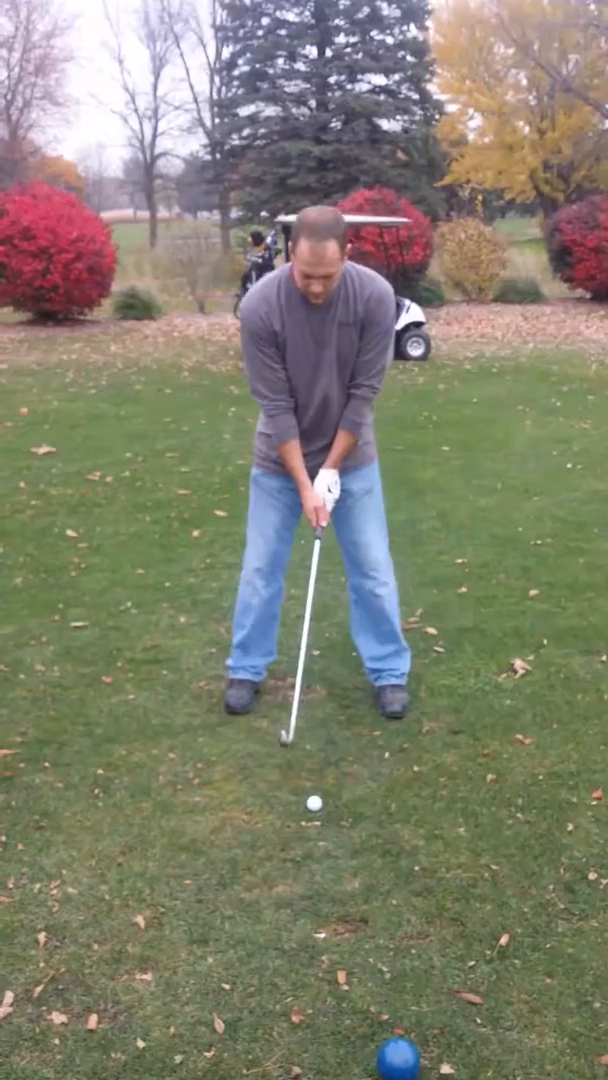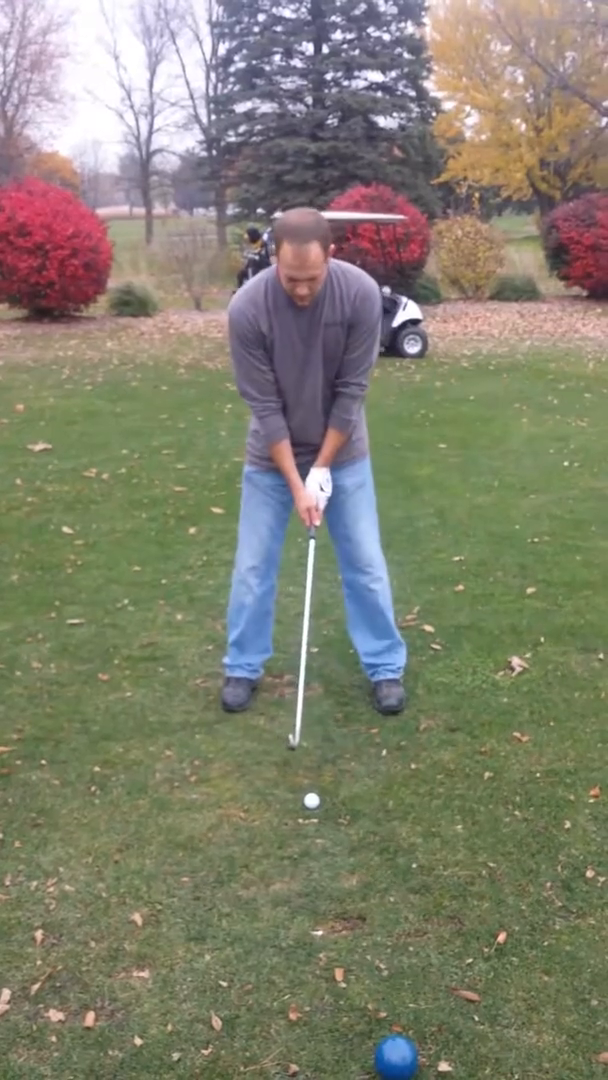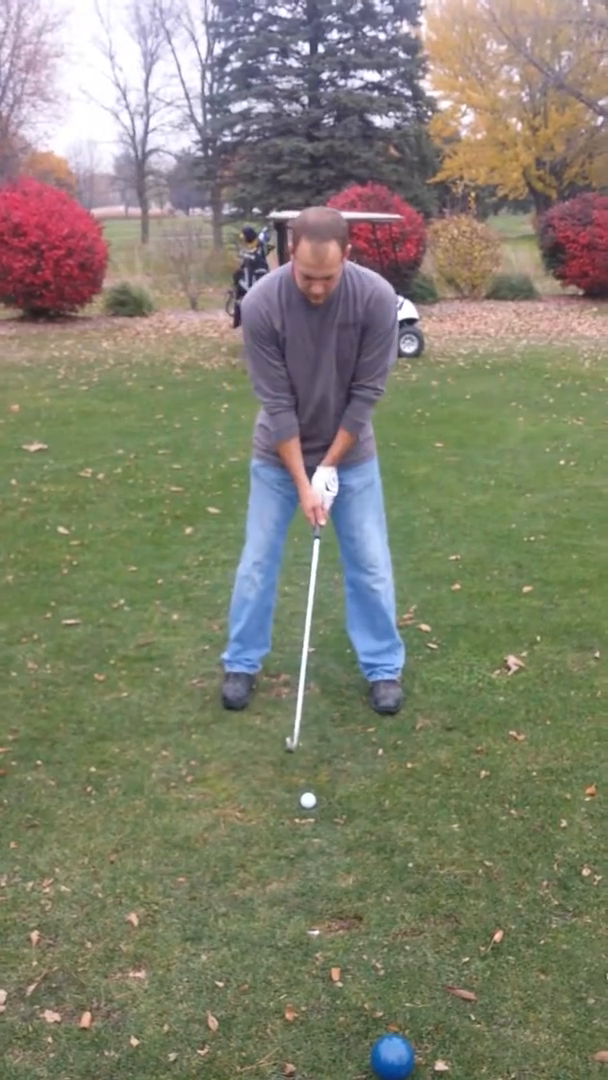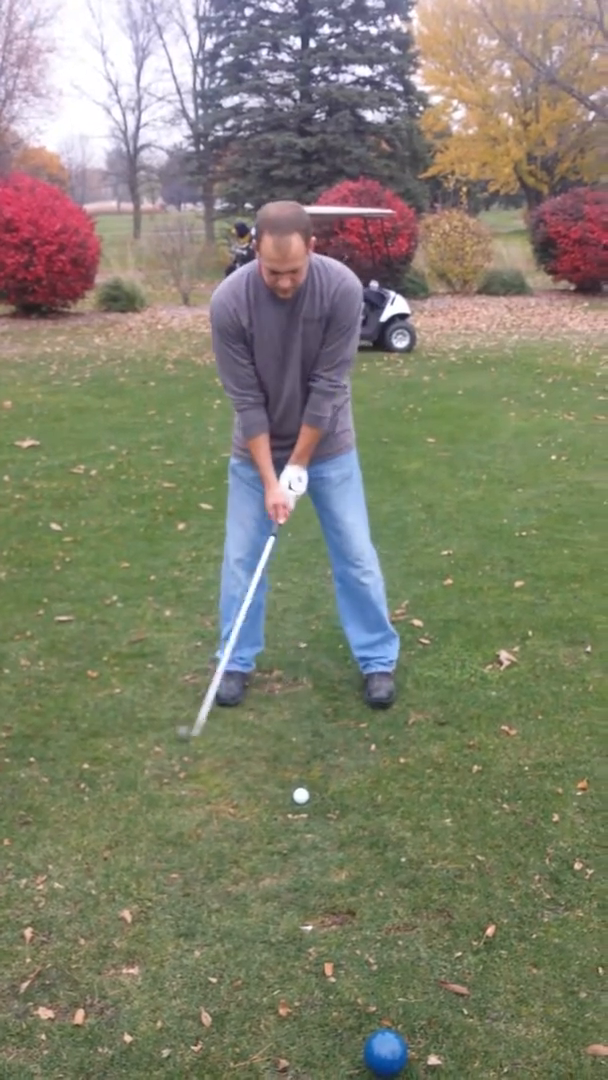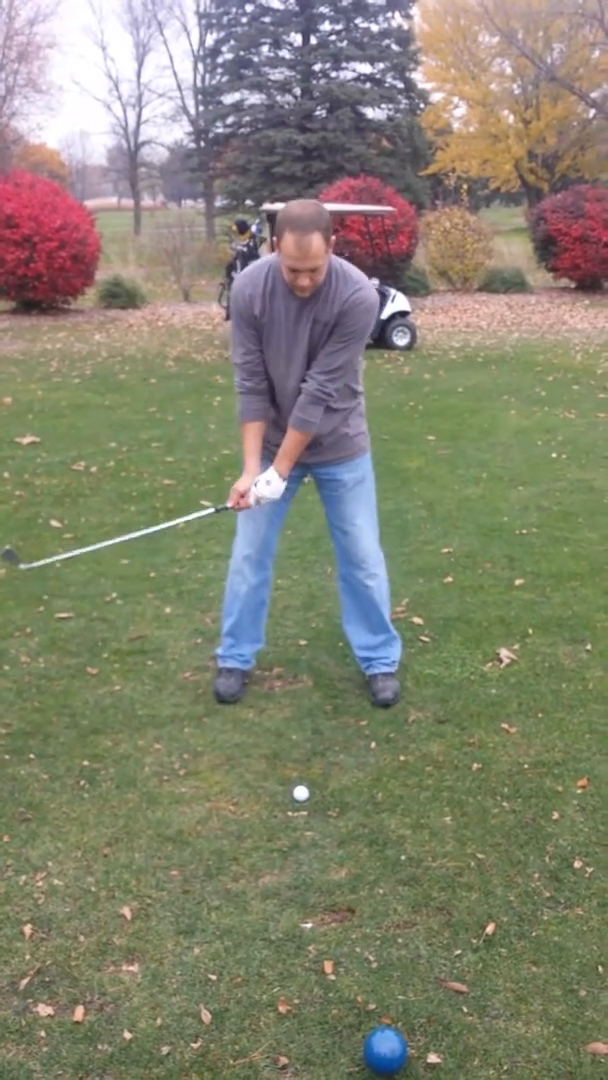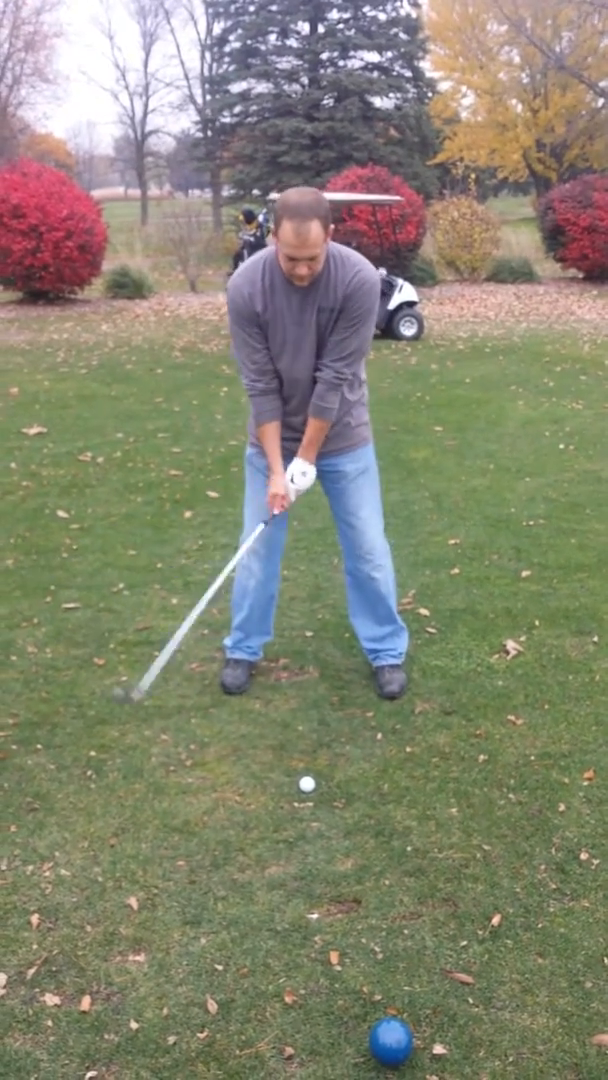
dt=0.3s
person 1, frame 1
left shoulder: (375, 296)
right shoulder: (260, 304)
left elbow: (365, 391)
right elbow: (275, 403)
left wrist: (332, 469)
right wrist: (304, 484)
left hip: (350, 453)
right hip: (280, 455)
left knee: (372, 566)
right knee: (261, 565)
left ankle: (389, 671)
right ankle: (246, 668)
person 1, frame 2
left shoulder: (362, 294)
right shoulder: (246, 308)
left elbow: (351, 390)
right elbow: (263, 404)
left wrist: (322, 467)
right wrist: (295, 484)
left hip: (342, 450)
right hip: (271, 454)
left knee: (364, 562)
right knee: (254, 564)
left ankle: (385, 666)
right ankle: (243, 667)
person 1, frame 3
left shoulder: (376, 297)
right shoulder: (260, 303)
left elbow: (367, 391)
right elbow: (275, 401)
left wrist: (330, 467)
right wrist: (303, 482)
left hip: (350, 451)
right hip: (280, 451)
left knee: (370, 561)
right knee: (259, 559)
left ankle: (382, 667)
right ankle: (242, 663)
person 1, frame 4
left shoulder: (343, 289)
right shoulder: (228, 302)
left elbow: (328, 387)
right elbow: (245, 400)
left wrist: (298, 467)
right wrist: (269, 480)
left hip: (327, 444)
right hip: (256, 447)
left knee: (354, 552)
right knee: (243, 554)
left ankle: (377, 659)
right ankle: (237, 661)
person 1, frame 5
left shoulder: (358, 296)
right shoulder: (249, 289)
left elbow: (320, 391)
right elbow: (251, 385)
left wrist: (280, 472)
right wrist: (251, 468)
left hip: (339, 444)
right hip: (270, 439)
left knee: (361, 554)
right knee: (251, 551)
left ankle: (380, 659)
right ankle: (235, 657)
person 1, frame 6
left shoulder: (360, 280)
right shoulder: (245, 288)
left elbow: (335, 378)
right elbow: (259, 386)
left wrist: (306, 459)
right wrist: (275, 469)
left hip: (343, 436)
right hip: (273, 436)
left knee: (367, 546)
right knee: (260, 543)
left ankle: (386, 651)
right ankle: (243, 649)
